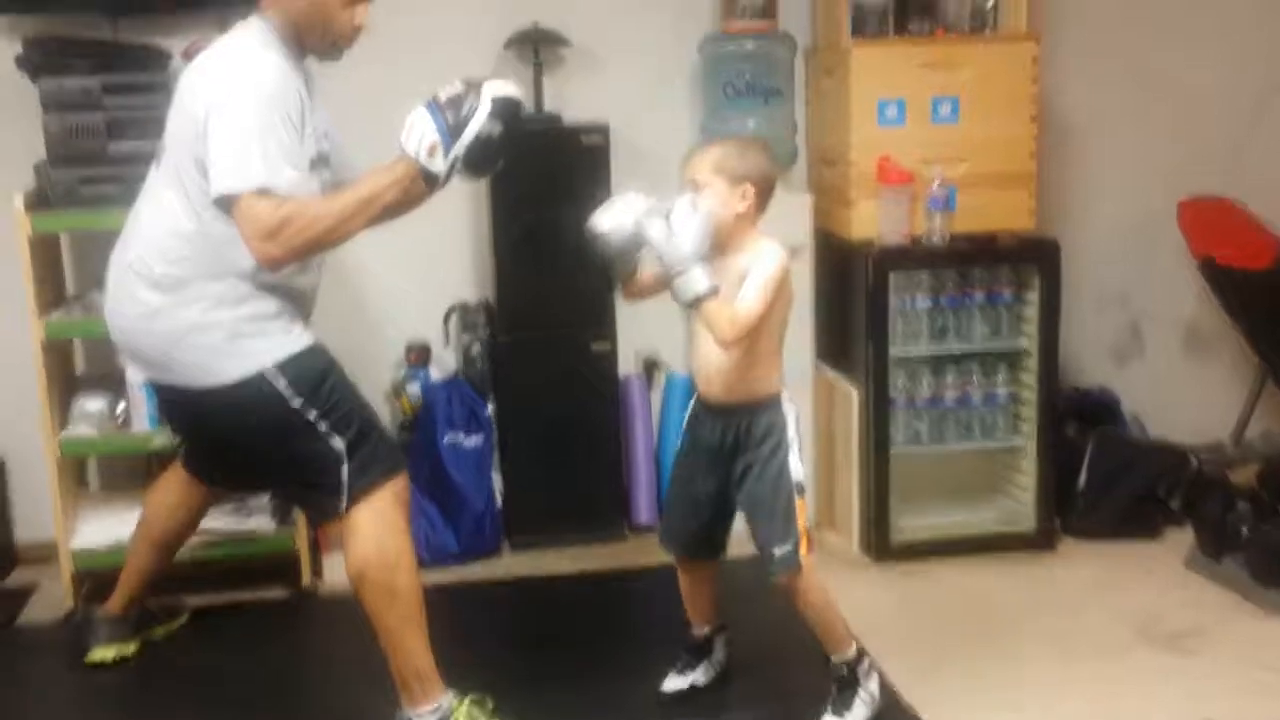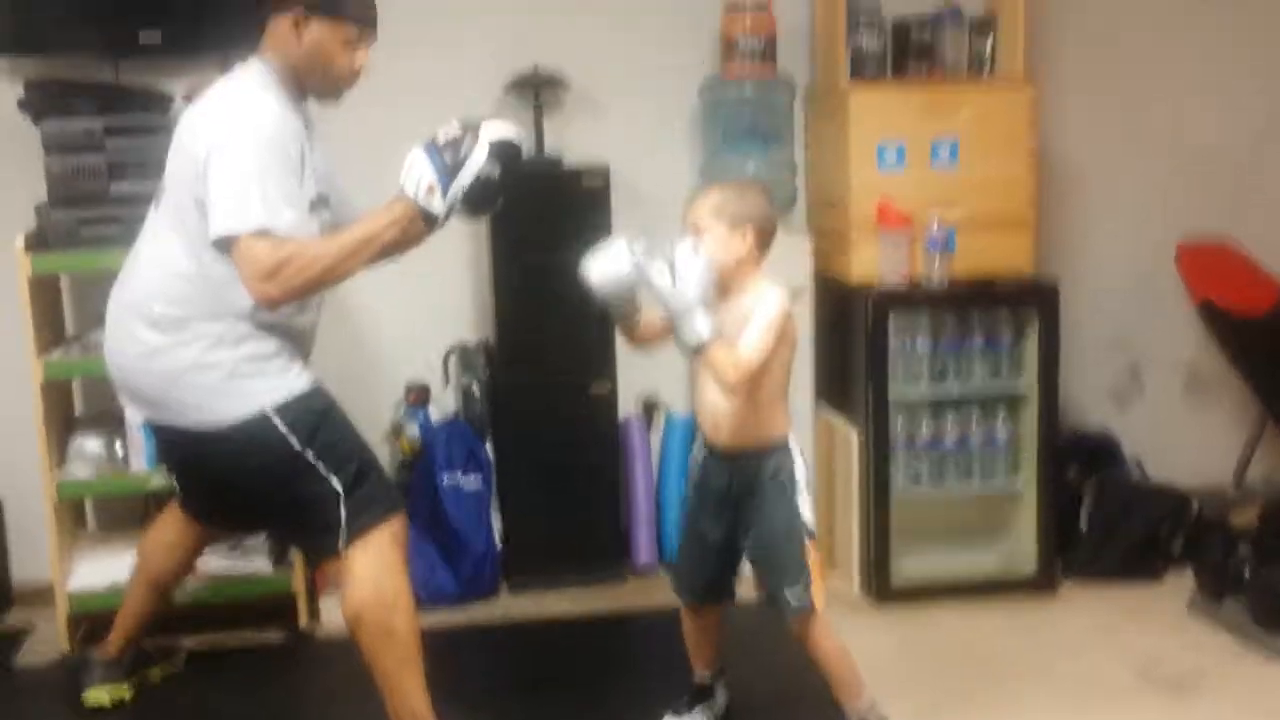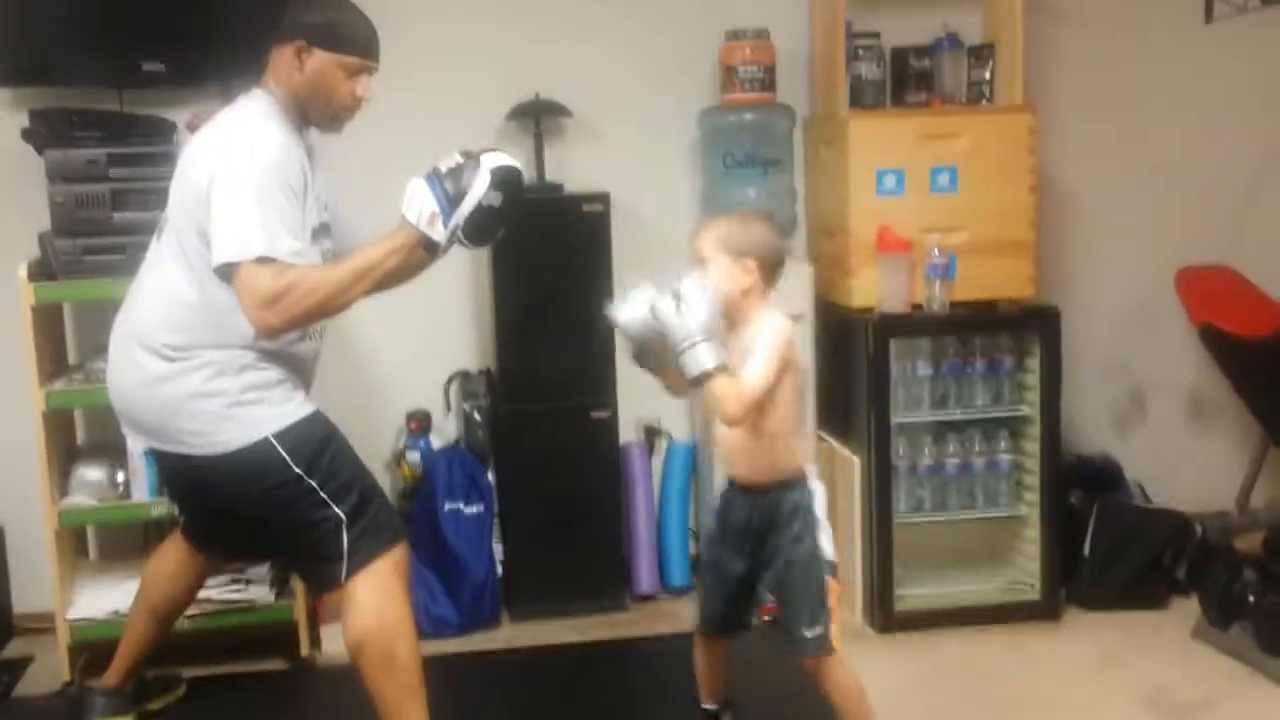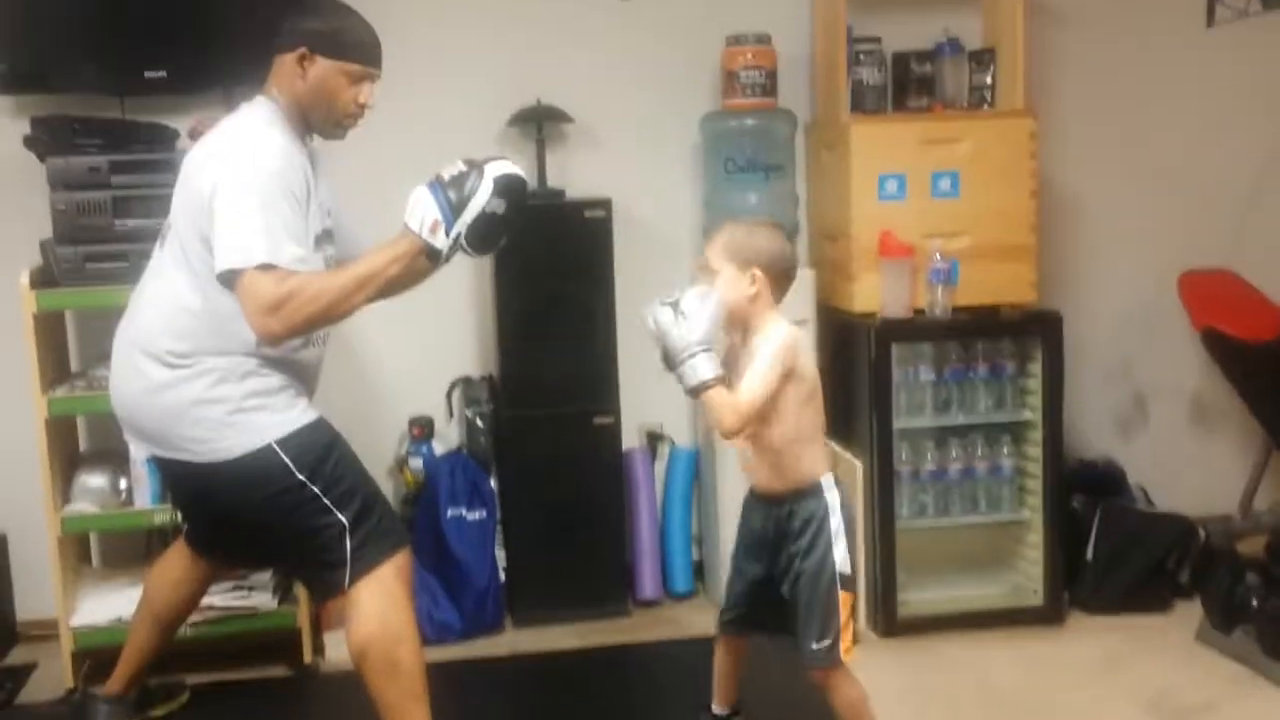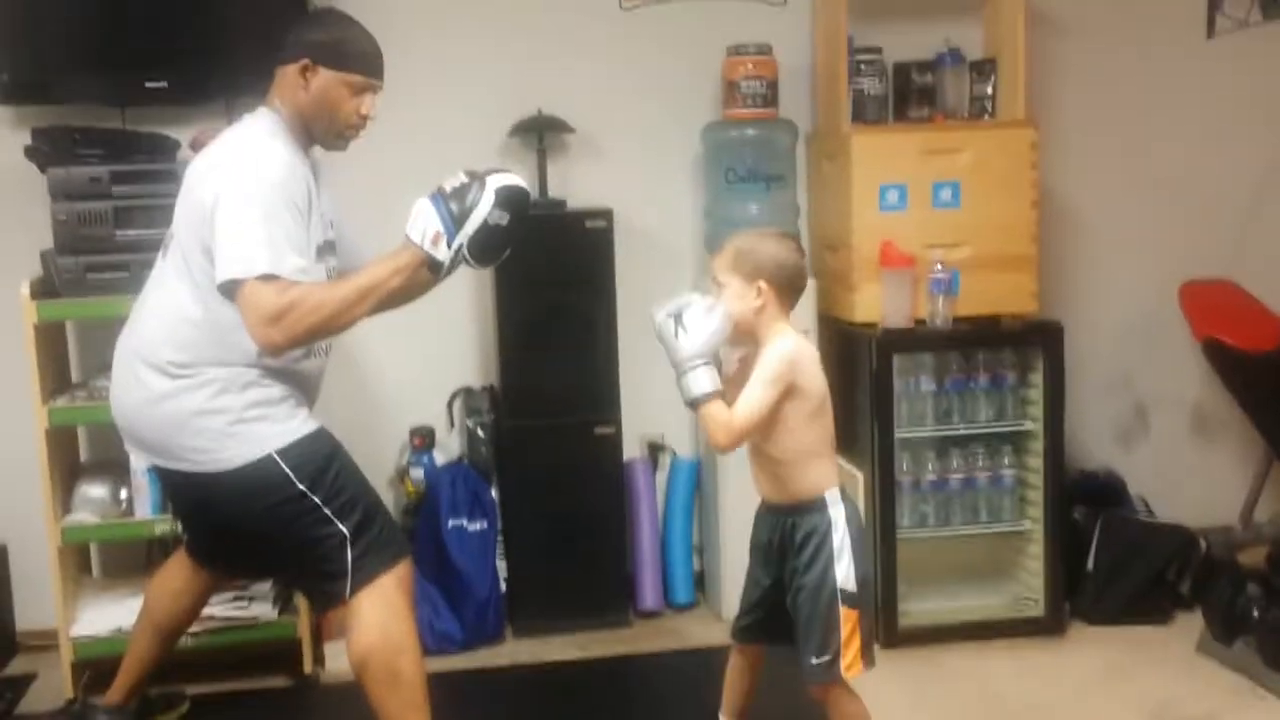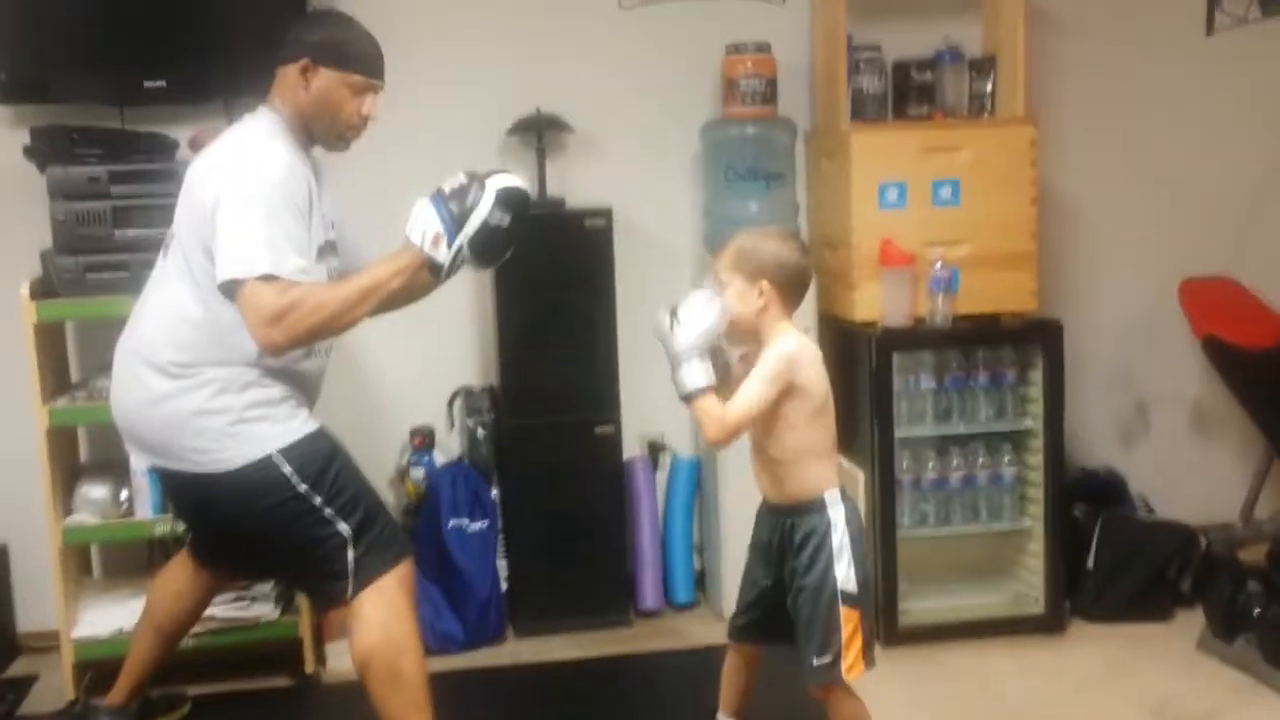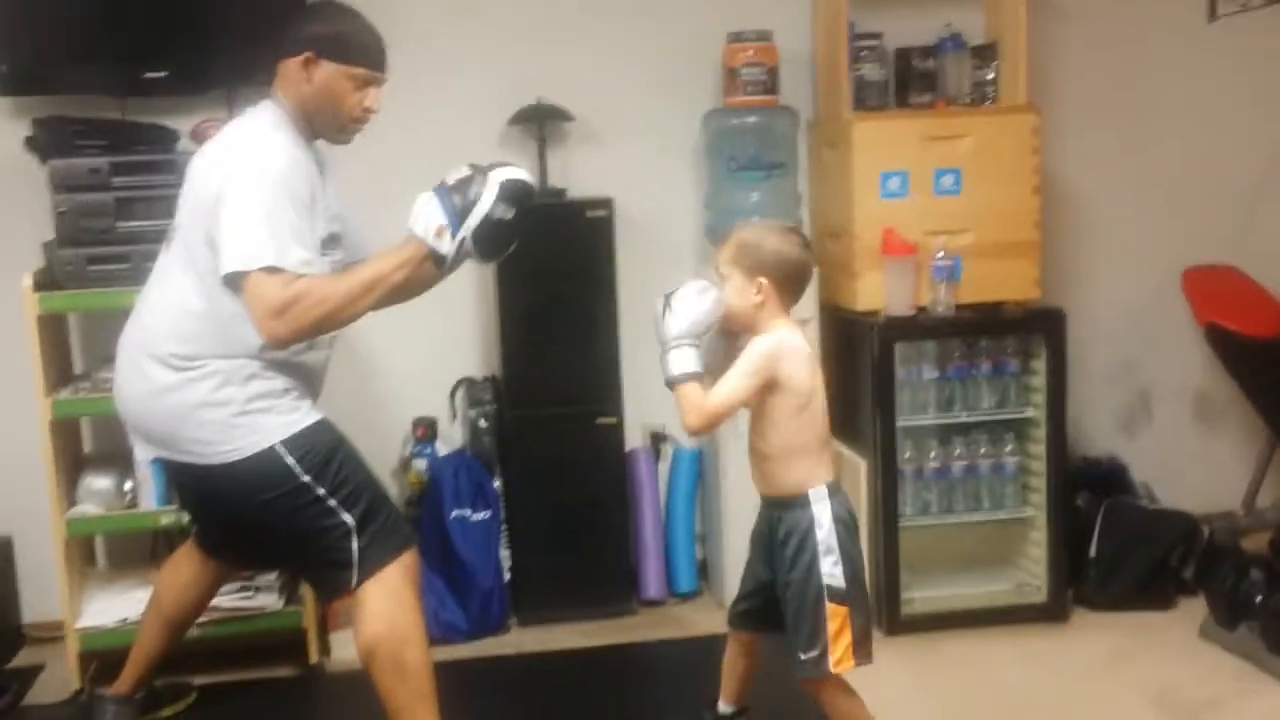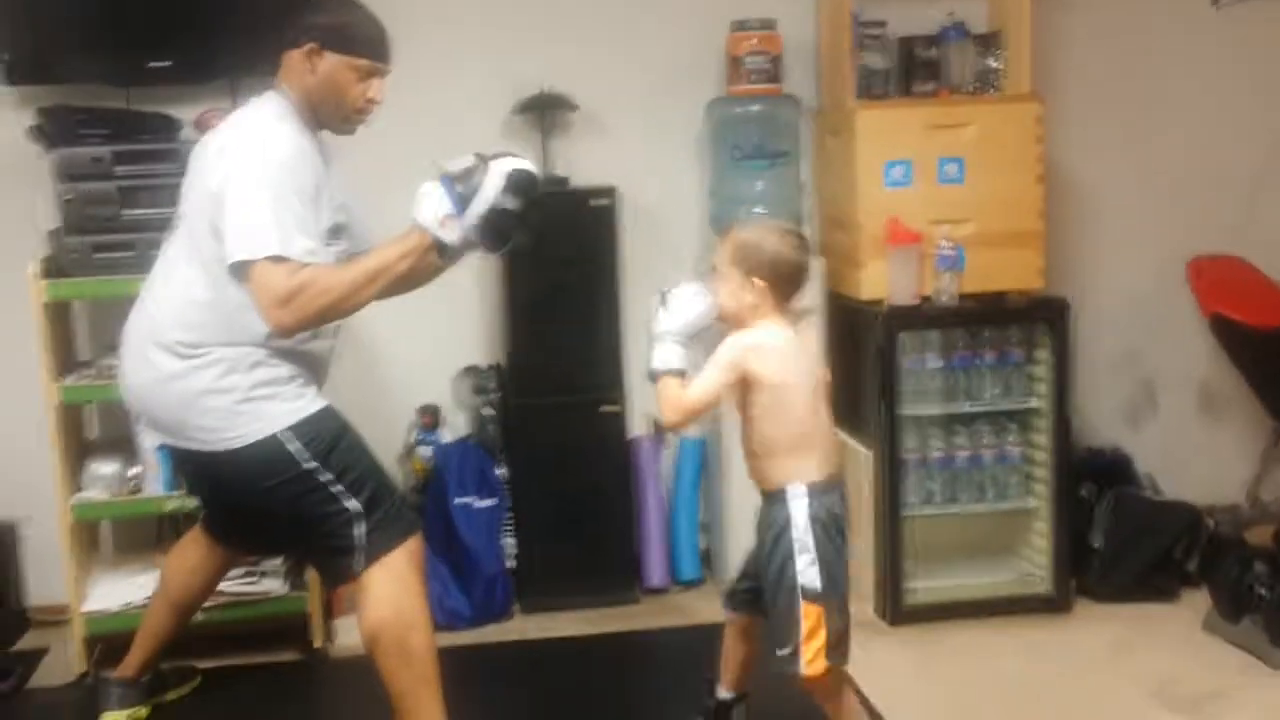
dt=0.1s
person 1, frame 1
left shoulder: (273, 68)
right shoulder: (254, 71)
left elbow: (344, 196)
right elbow: (273, 235)
left wrist: (436, 157)
right wrist: (417, 164)
left hip: (171, 311)
right hip: (210, 324)
left knee: (209, 465)
right knee: (376, 484)
left ankle: (117, 616)
person 1, frame 2
left shoulder: (270, 114)
right shoulder: (256, 117)
left elbow: (342, 243)
right elbow: (271, 277)
left wrist: (437, 199)
right wrist: (413, 204)
left hip: (170, 358)
right hip: (208, 365)
left knee: (207, 506)
right knee: (373, 532)
left ankle: (111, 662)
person 1, frame 3
left shoulder: (273, 142)
right shoulder: (257, 145)
left elbow: (350, 271)
right elbow: (272, 305)
left wrist: (440, 231)
right wrist: (416, 233)
left hip: (170, 387)
right hip: (213, 397)
left knee: (208, 536)
right knee: (376, 555)
person 1, frame 4
left shoulder: (276, 149)
right shoulder: (260, 152)
left elbow: (347, 278)
right elbow: (274, 312)
left wrist: (445, 238)
right wrist: (416, 241)
left hip: (173, 391)
right hip: (216, 400)
left knee: (215, 544)
right knee: (378, 561)
person 1, frame 5
left shoulder: (279, 160)
right shoulder: (262, 162)
left elbow: (347, 290)
right elbow: (274, 322)
left wrist: (442, 250)
right wrist: (419, 252)
left hip: (172, 403)
right hip: (218, 413)
left knee: (215, 554)
right knee: (380, 572)
person 1, frame 6
left shoulder: (281, 161)
right shoulder: (262, 163)
left elbow: (346, 293)
right elbow: (275, 323)
left wrist: (443, 252)
right wrist: (418, 250)
left hip: (173, 404)
right hip: (220, 413)
left knee: (218, 555)
right knee: (381, 572)
person 1, frame 7
left shoulder: (287, 154)
right shoulder: (265, 156)
left elbow: (357, 283)
right elbow: (282, 315)
left wrist: (449, 245)
right wrist: (424, 244)
left hip: (180, 393)
right hip: (223, 405)
left knee: (222, 544)
right knee: (388, 563)
person 1, frame 8
left shoulder: (290, 146)
right shoulder: (269, 147)
left elbow: (357, 272)
right elbow: (288, 303)
left wrist: (457, 234)
right wrist: (428, 234)
left hip: (183, 379)
right hip: (228, 389)
left knee: (231, 530)
right knee: (390, 547)
person 2, frame 1
left shoulder: (768, 256)
right shoulder: (703, 248)
left elbow: (730, 331)
right elbow: (633, 289)
left wrist: (686, 264)
right wrist: (620, 252)
left hip: (760, 424)
right hip: (707, 418)
left knee: (789, 566)
right knee: (688, 547)
left ankle: (855, 672)
right ankle: (706, 646)
person 2, frame 2
left shoulder: (770, 300)
right shoulder: (708, 296)
left elbow: (734, 377)
right elbow: (637, 333)
left wrist: (691, 310)
right wrist: (618, 298)
left hip: (770, 472)
right hip: (717, 468)
left knee: (801, 614)
right knee: (695, 596)
person 2, frame 3
left shoulder: (774, 330)
right shoulder: (720, 327)
left elbow: (734, 408)
right elbow: (679, 383)
left wrist: (694, 340)
right wrist: (650, 343)
left hip: (790, 504)
right hip: (739, 499)
left knee: (816, 649)
right knee: (711, 626)
person 2, frame 4
left shoulder: (779, 339)
right shoulder: (746, 342)
left elbow: (731, 420)
right elbow: (723, 397)
left wrist: (694, 352)
right wrist: (678, 348)
left hip: (811, 512)
right hip: (764, 510)
left knee: (825, 660)
right knee: (733, 630)
person 2, frame 5
left shoulder: (786, 353)
right shoulder: (759, 352)
left elbow: (725, 434)
right elbow: (728, 413)
left wrist: (695, 363)
right wrist: (694, 354)
left hip: (817, 526)
right hip: (775, 520)
left knee: (825, 677)
right knee: (747, 640)
person 2, frame 6
left shoulder: (787, 353)
right shoulder: (772, 350)
left elbow: (719, 430)
right elbow: (733, 402)
left wrist: (688, 357)
right wrist: (707, 351)
left hip: (819, 524)
right hip: (778, 520)
left knee: (826, 677)
right knee: (744, 636)
person 2, frame 7
left shoulder: (771, 348)
right shoulder: (769, 343)
left elbow: (698, 418)
right elbow: (727, 397)
left wrist: (680, 345)
right wrist: (700, 341)
left hip: (811, 520)
right hip: (779, 513)
left knee: (820, 671)
right knee: (743, 626)
person 2, frame 8
left shoulder: (744, 345)
right shoulder: (794, 341)
left elbow: (674, 412)
left wrist: (668, 342)
left hip: (801, 510)
right hip: (792, 503)
left knee: (811, 663)
right knee: (744, 608)
